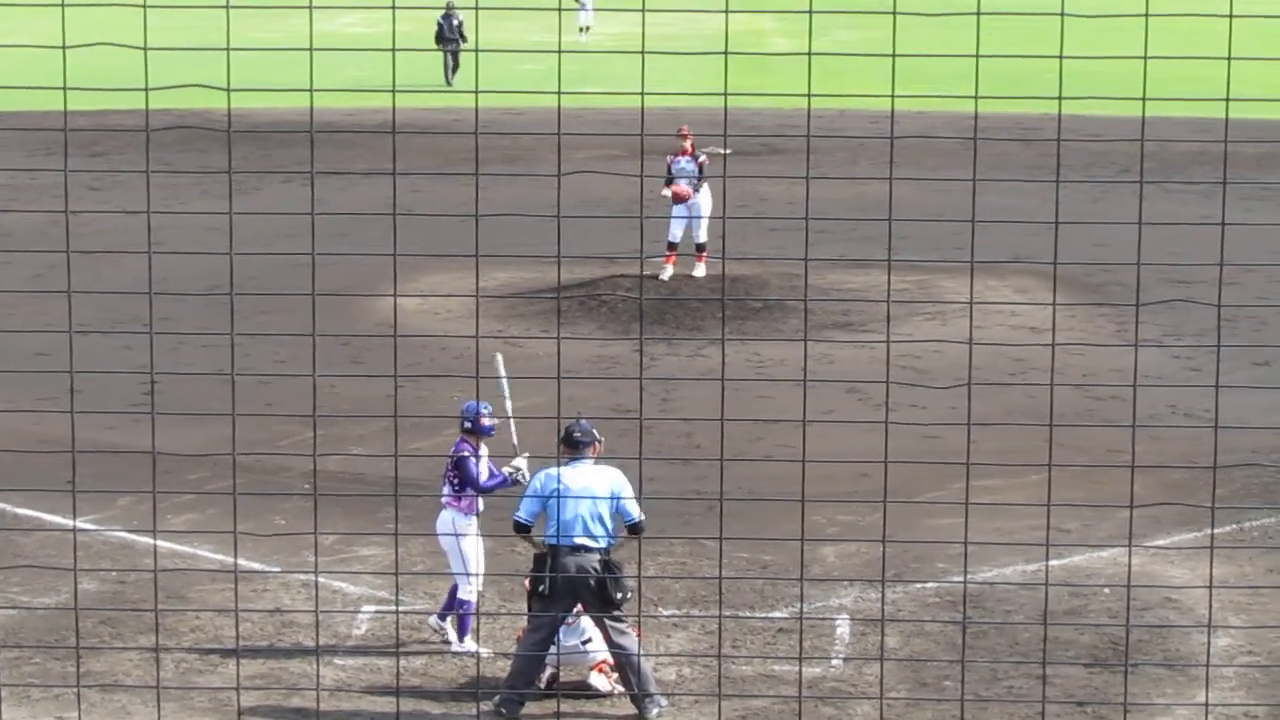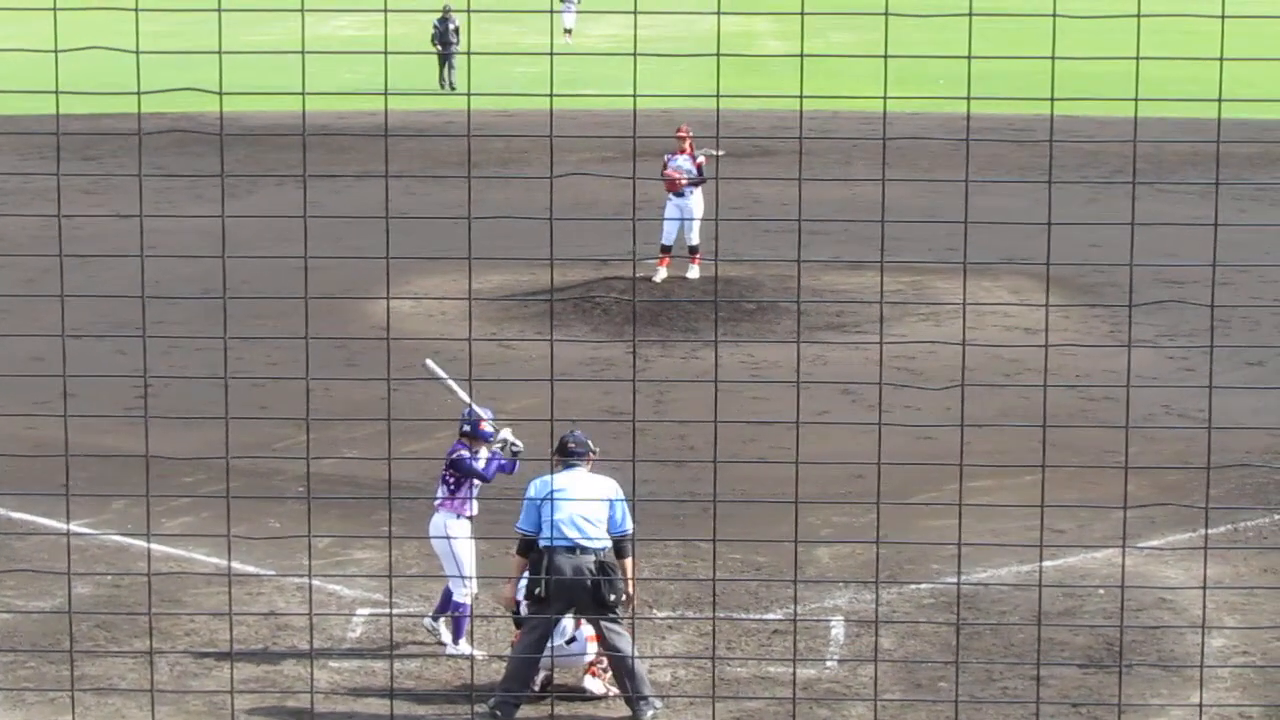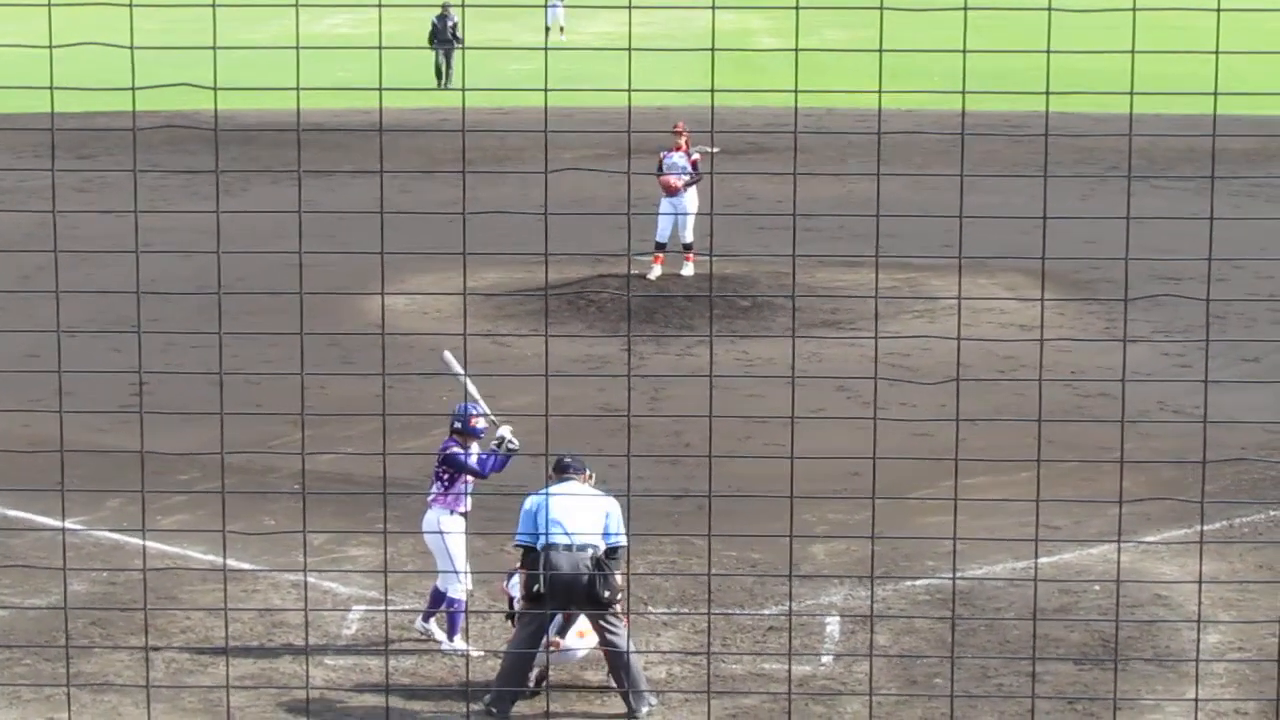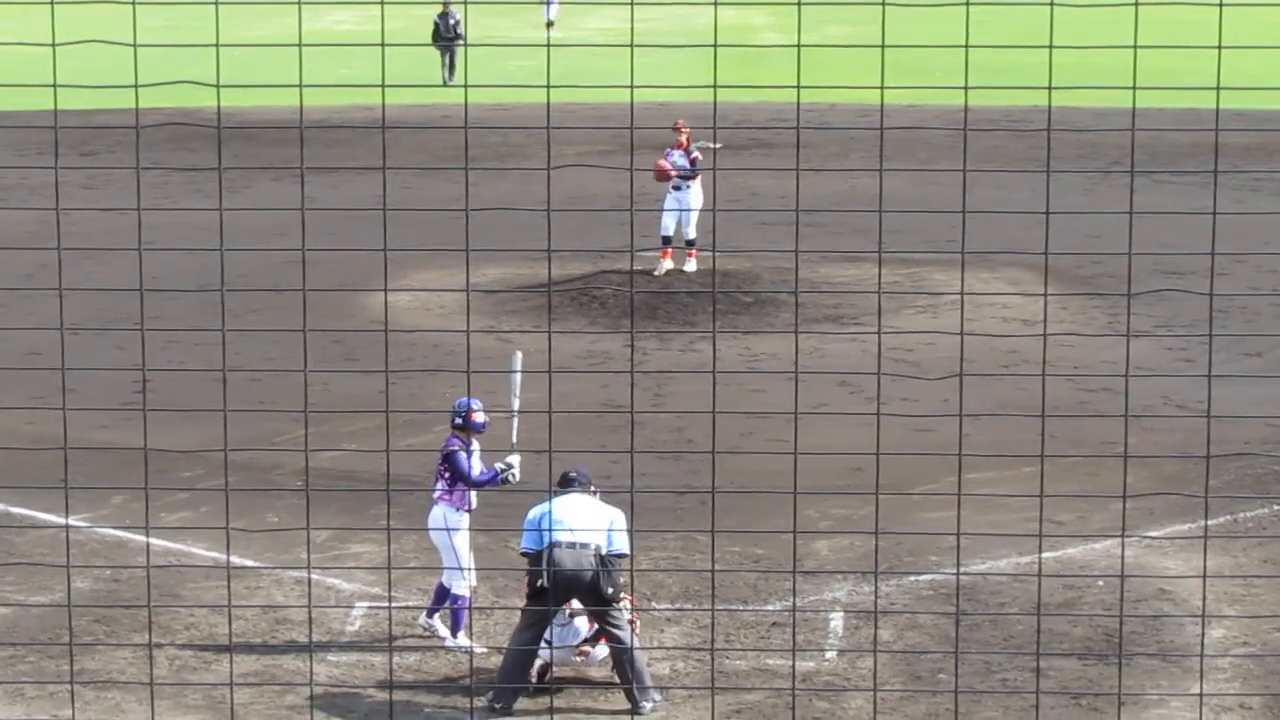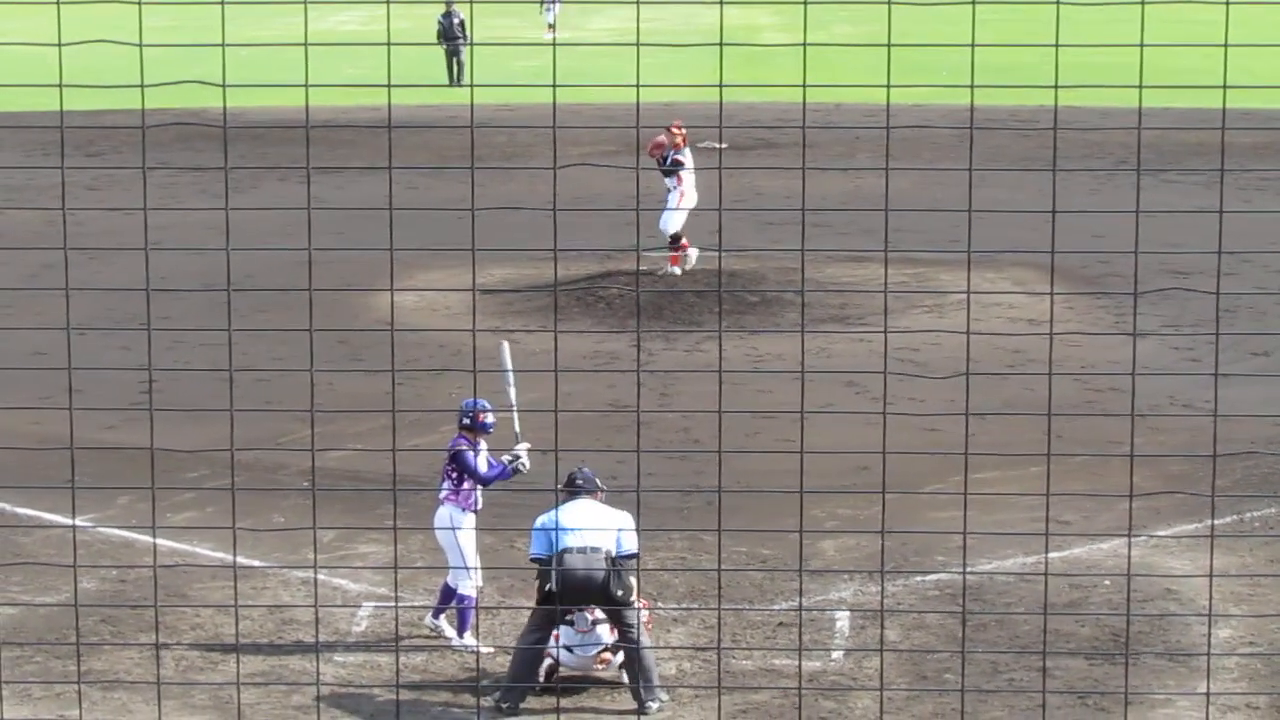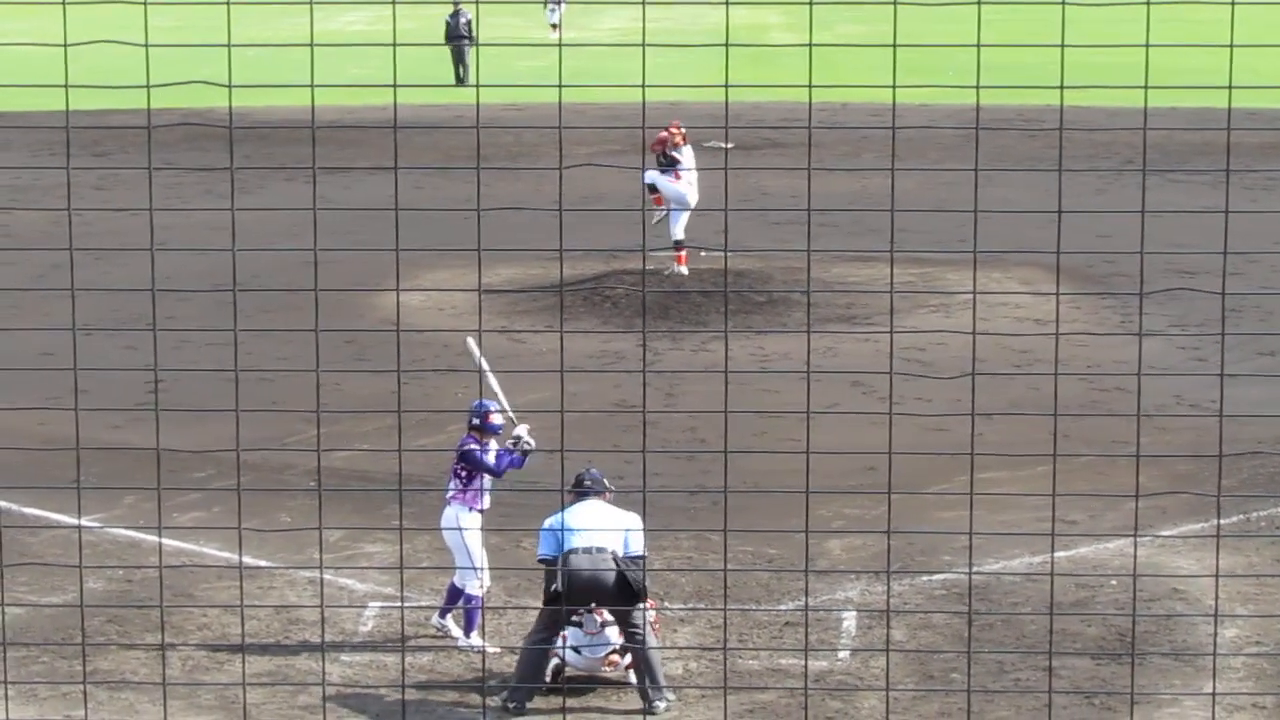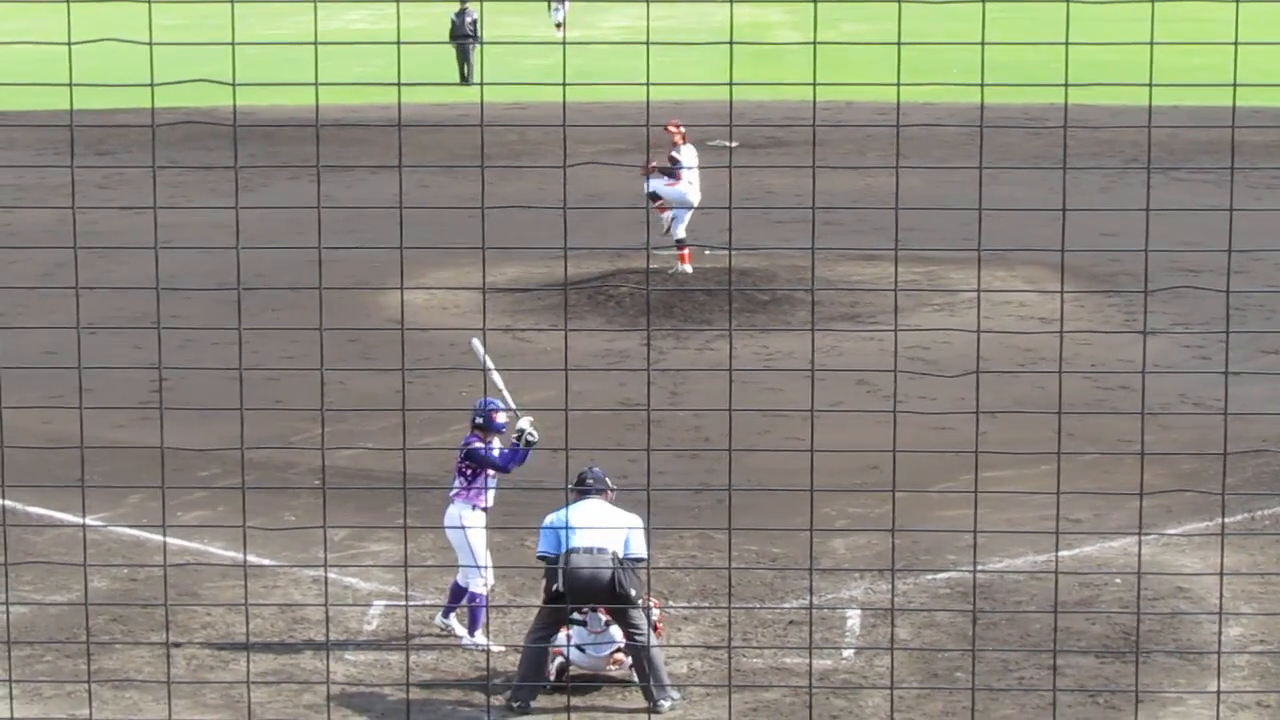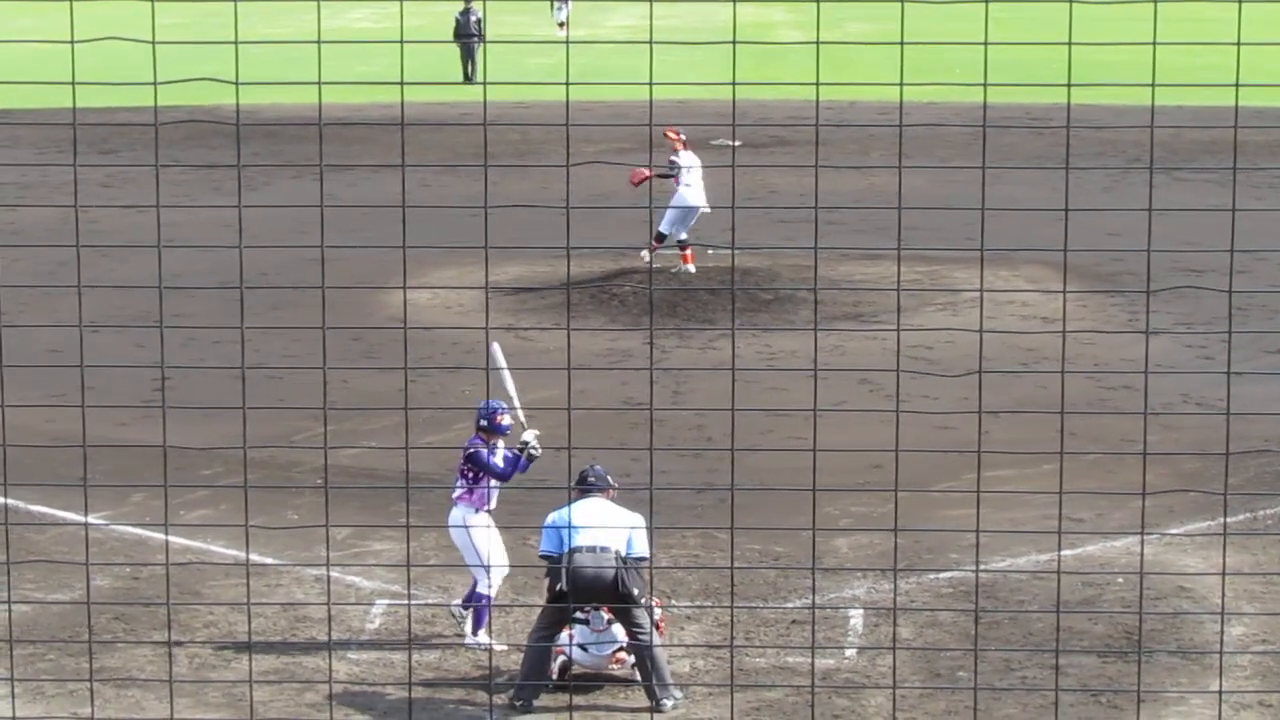
dt=0.4s
person 1, frame 1
left shoulder: (546, 478)
right shoulder: (613, 476)
left elbow: (520, 527)
right elbow: (637, 527)
left wrist: (542, 547)
right wrist: (610, 545)
left hip: (557, 565)
right hip: (597, 566)
left knee: (537, 634)
right knee: (620, 634)
person 1, frame 2
left shoulder: (540, 485)
right shoulder: (608, 485)
left elbow: (527, 542)
right elbow: (623, 542)
left wrist: (516, 582)
right wrist: (628, 584)
left hip: (552, 567)
right hip: (593, 568)
left knee: (531, 637)
right knee: (616, 637)
person 1, frame 3
left shoulder: (536, 499)
right shoulder: (606, 500)
left elbow: (528, 553)
right elbow: (615, 552)
left wrist: (526, 595)
right wrist: (612, 590)
left hip: (550, 565)
right hip: (590, 566)
left knee: (526, 634)
right knee: (615, 634)
person 1, frame 4
left shoulder: (540, 510)
right shoulder: (611, 511)
left elbow: (532, 557)
right elbow: (616, 559)
left wrist: (535, 591)
right wrist: (615, 592)
left hip: (554, 564)
right hip: (592, 566)
left knee: (527, 631)
right knee: (620, 630)
left ankle: (502, 698)
right ankle: (643, 697)
person 1, frame 5
left shoulder: (547, 518)
right shoulder: (620, 515)
left elbow: (543, 562)
right elbow: (629, 559)
left wrist: (547, 592)
right wrist: (628, 590)
left hip: (564, 572)
right hip: (605, 570)
left knee: (534, 634)
right knee: (633, 632)
left ankle: (509, 699)
right ankle: (649, 698)
person 1, frame 6
left shoulder: (555, 519)
right shoulder: (627, 517)
left elbow: (549, 562)
right elbow: (636, 561)
right wrist: (636, 592)
left hip: (570, 571)
right hip: (612, 571)
left knee: (541, 635)
right knee: (640, 633)
left ankle: (516, 699)
right ankle: (656, 698)
person 1, frame 7
left shoulder: (556, 517)
right shoulder: (628, 517)
left elbow: (548, 560)
right elbow: (634, 563)
left wrist: (559, 589)
right wrist: (632, 592)
left hip: (571, 570)
right hip: (610, 571)
left knee: (540, 633)
right knee: (640, 633)
left ankle: (520, 698)
right ankle: (661, 696)
person 1, frame 8
left shoulder: (558, 516)
right shoulder: (630, 516)
left elbow: (552, 560)
right elbow: (637, 562)
left wrist: (563, 588)
right wrist: (632, 592)
left hip: (574, 569)
right hip: (613, 570)
left knee: (543, 632)
right knee: (643, 631)
left ankle: (523, 697)
right ankle: (663, 696)
person 2, frame 1
left shoulder: (479, 450)
right shoulder: (463, 453)
left elbow: (495, 479)
right elbow: (482, 487)
left wrist: (515, 475)
right wrist: (510, 469)
left hip: (467, 521)
right hip: (456, 522)
left knee: (472, 576)
right knee: (470, 581)
left ankle: (442, 619)
right ankle: (462, 641)
person 2, frame 2
left shoulder: (479, 451)
right shoulder: (459, 454)
left elbow: (508, 468)
right elbow: (486, 476)
left wrist: (514, 450)
right wrist: (500, 446)
left hip: (460, 523)
right hip: (449, 524)
left knee: (459, 579)
right knee: (466, 584)
left ankle: (436, 620)
right ankle: (458, 644)
person 2, frame 3
left shoulder: (470, 448)
right shoulder: (451, 451)
left elbow: (493, 467)
right elbow: (481, 472)
left wrist: (507, 450)
right wrist: (498, 443)
left hip: (453, 520)
right hip: (442, 521)
left knee: (449, 577)
right knee: (459, 580)
left ankle: (426, 621)
right ankle: (452, 640)
person 2, frame 4
left shoulder: (471, 445)
right shoulder: (453, 448)
left elbow: (483, 476)
right elbow: (472, 482)
left wrist: (504, 476)
right wrist: (503, 467)
left hip: (457, 517)
right hip: (448, 517)
left knee: (455, 573)
right knee: (464, 578)
left ankle: (431, 617)
right ankle: (456, 637)
person 2, frame 5
left shoulder: (478, 446)
right shoulder: (460, 449)
left elbow: (496, 473)
right elbow: (484, 479)
left wrist: (515, 466)
right wrist: (510, 458)
left hip: (462, 517)
right hip: (454, 518)
left knee: (460, 573)
right knee: (469, 578)
left ankle: (436, 618)
right ankle: (462, 637)
person 2, frame 6
left shoulder: (488, 445)
right shoulder: (468, 448)
left elbow: (515, 464)
right elbow: (497, 471)
left wrist: (525, 449)
right wrist: (513, 443)
left hip: (469, 517)
right hip: (461, 518)
left knee: (466, 573)
right knee: (477, 578)
left ankle: (443, 618)
right ankle: (469, 637)
person 2, frame 7
left shoulder: (491, 443)
right shoulder: (473, 447)
left elbow: (515, 461)
right elbow: (504, 466)
left wrist: (527, 443)
right wrist: (518, 436)
left hip: (472, 515)
right hip: (464, 516)
left knee: (469, 572)
right knee: (482, 576)
left ankle: (446, 617)
right ankle: (473, 636)
person 2, frame 8
left shoulder: (496, 446)
right shoulder: (476, 450)
left elbow: (518, 468)
right elbow: (503, 475)
left wrist: (529, 455)
right wrist: (521, 447)
left hip: (480, 516)
right hip: (467, 519)
left knee: (498, 568)
right knee: (490, 577)
left ankle: (463, 607)
right ankle: (476, 635)
